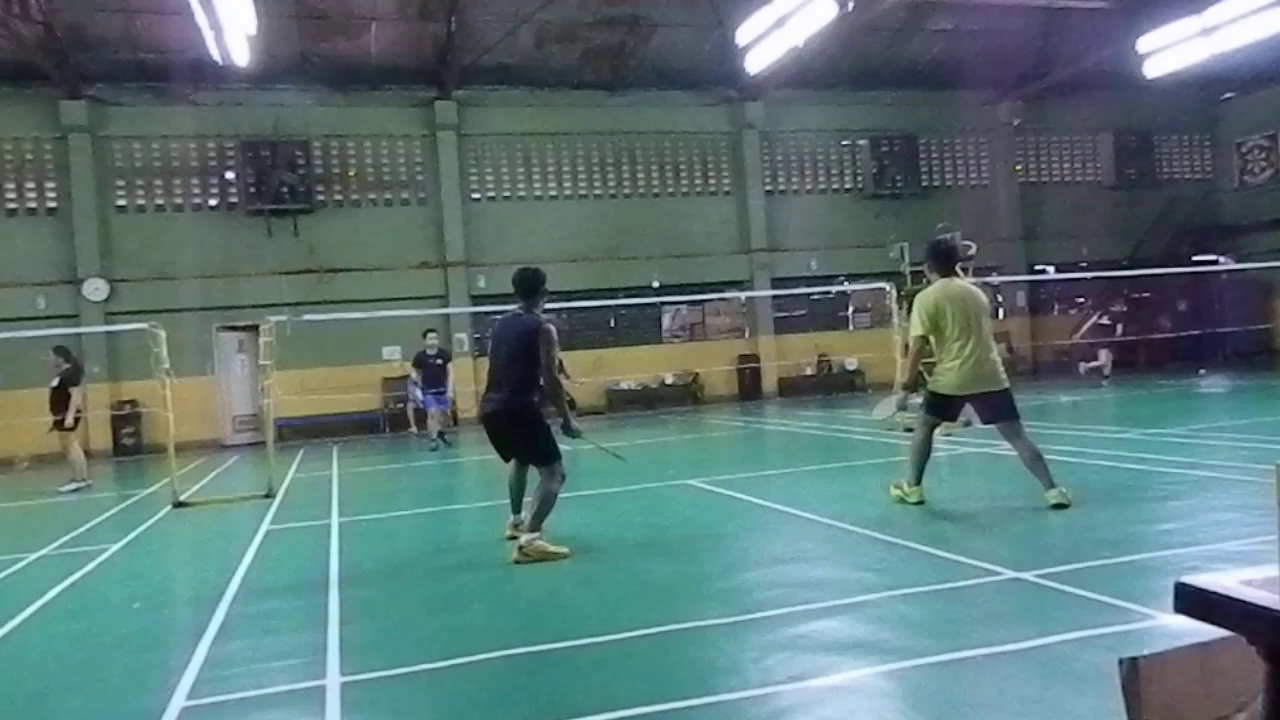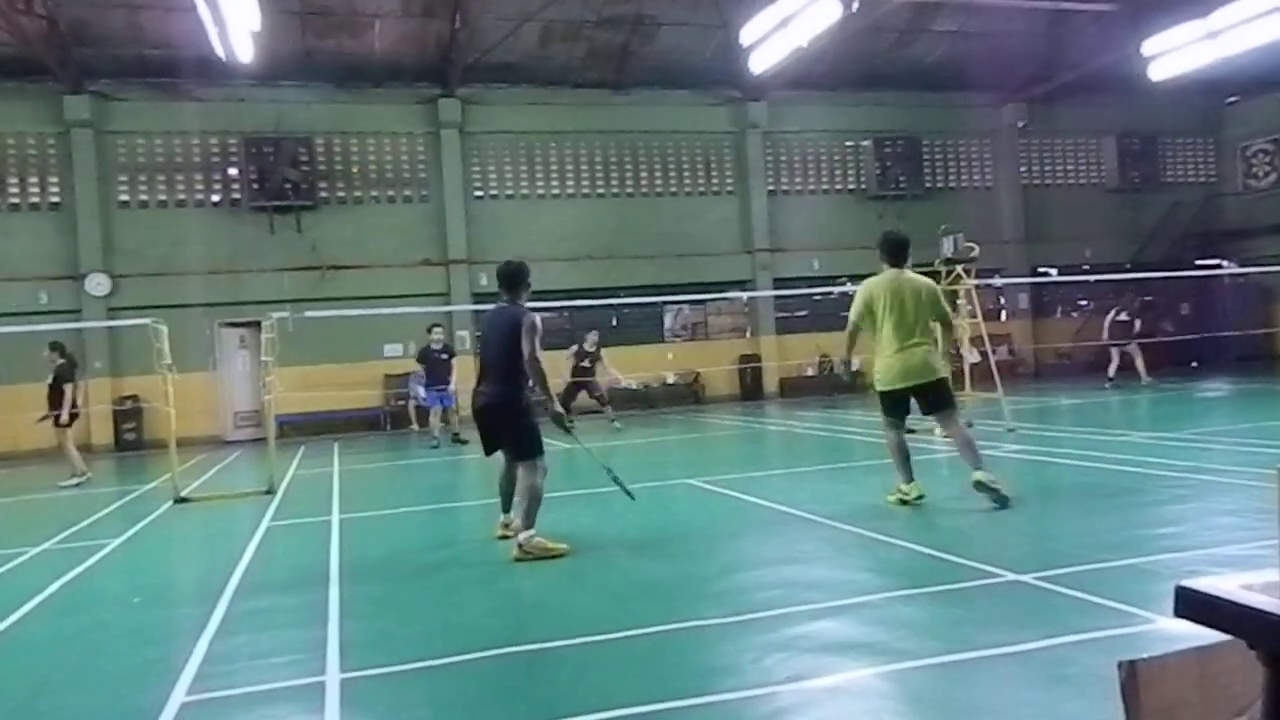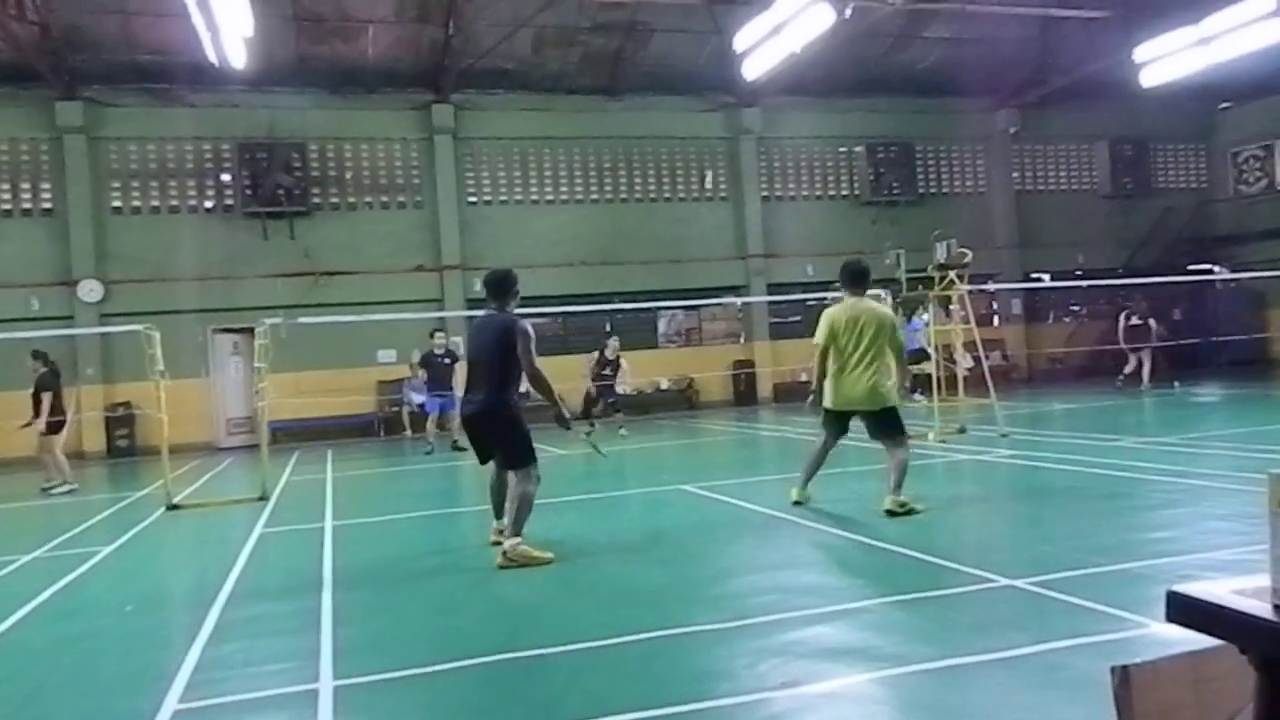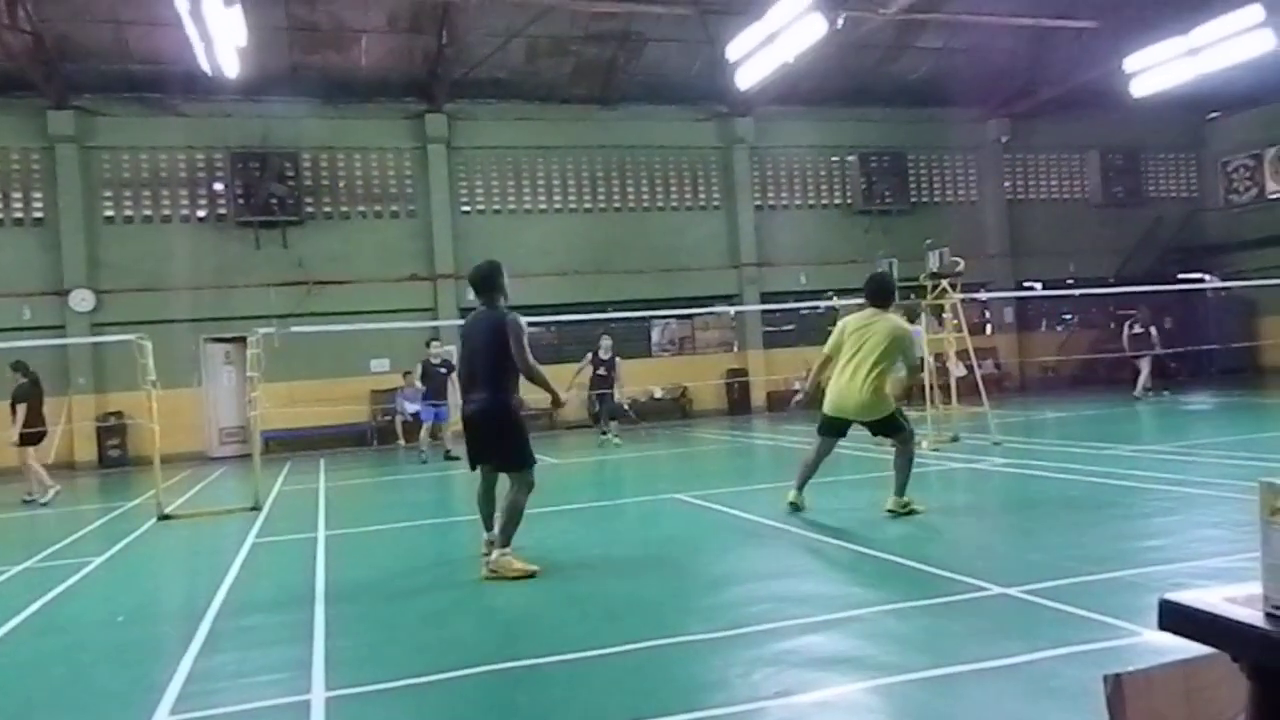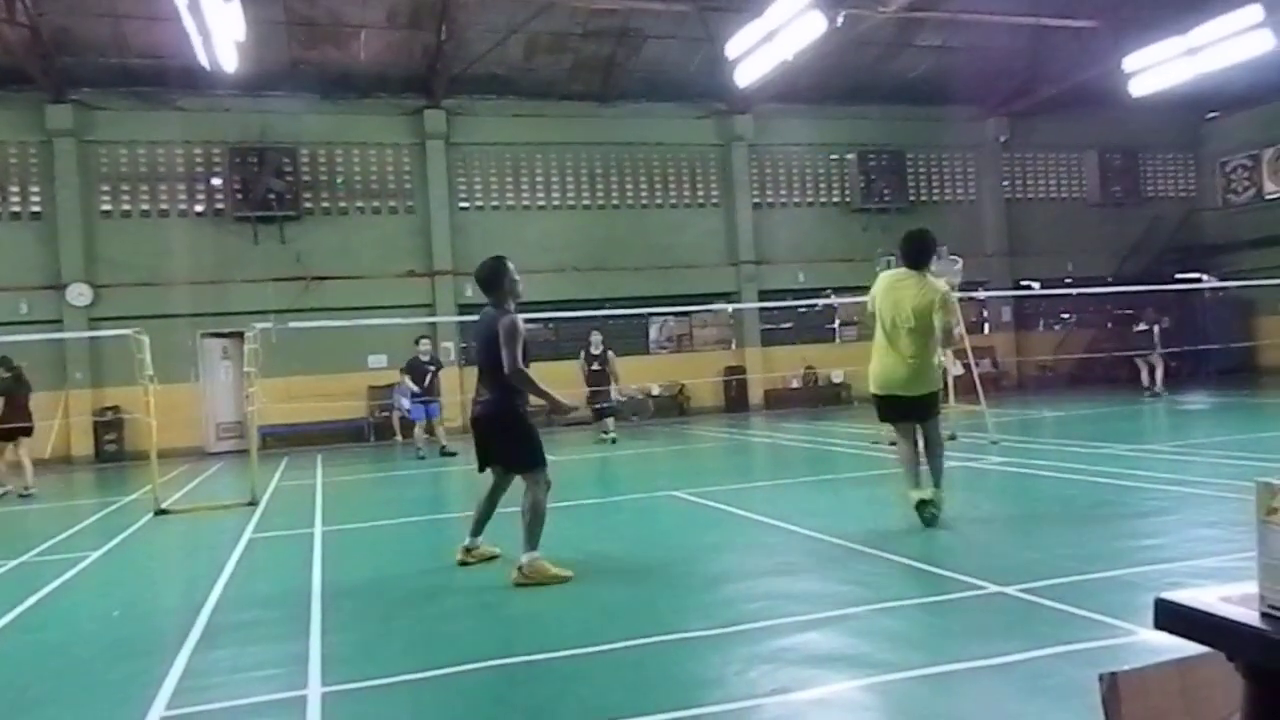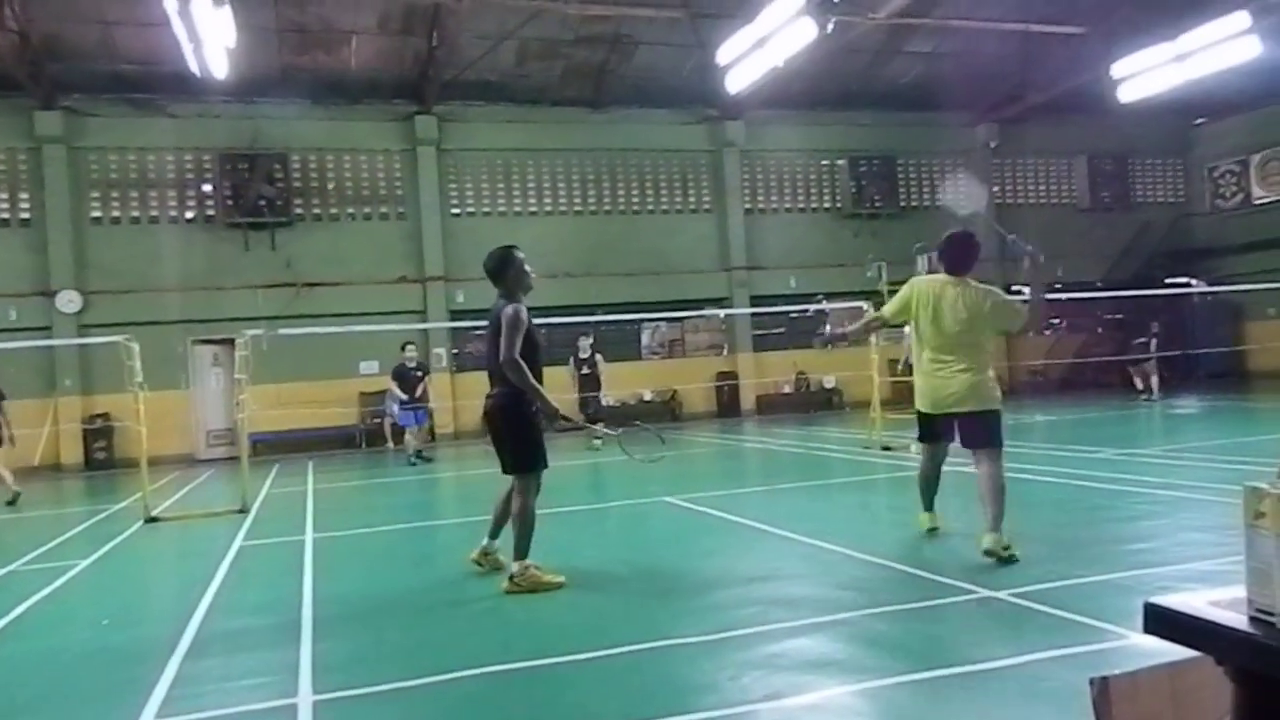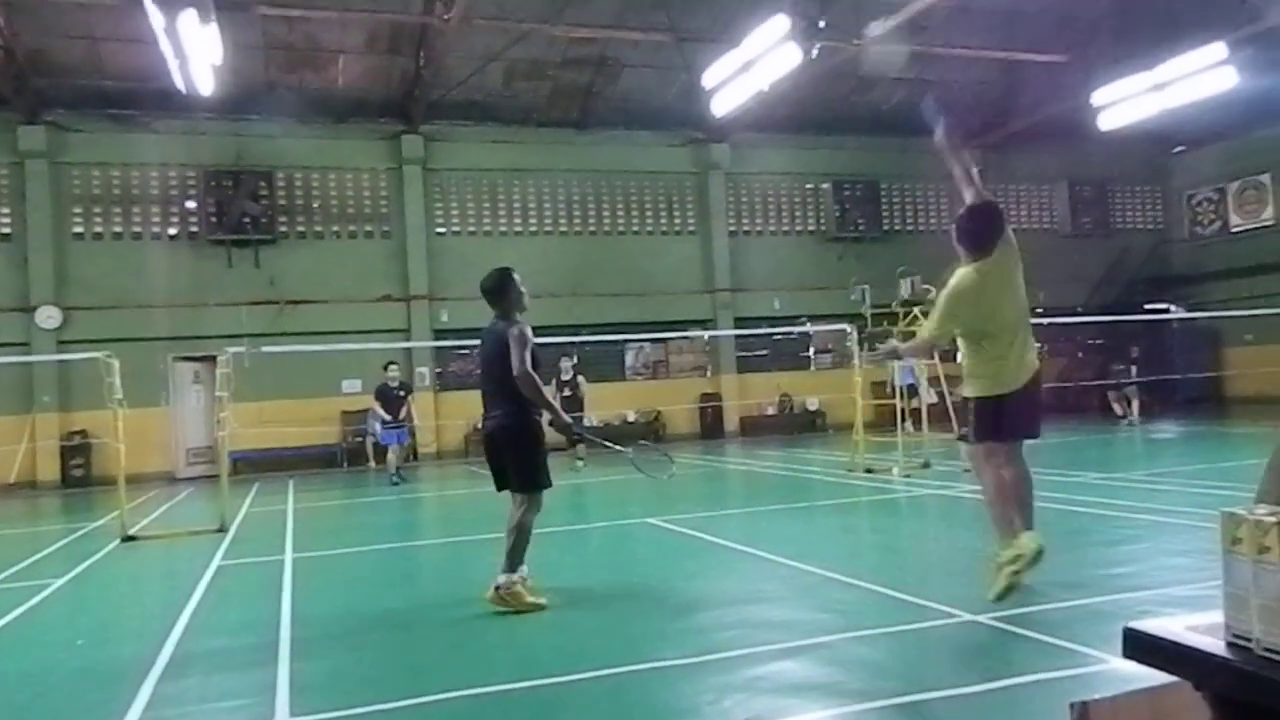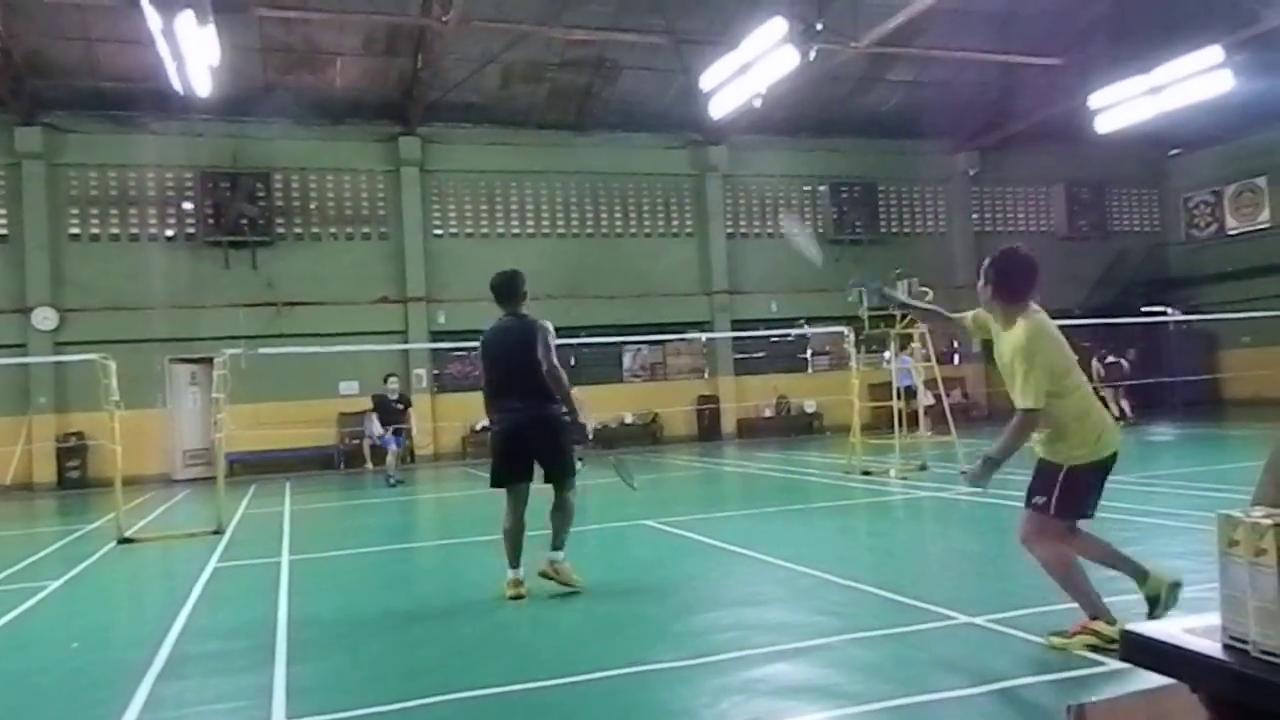
dt=0.3s
person 1, frame 1
left shoulder: (926, 298)
right shoulder: (976, 293)
left elbow: (919, 344)
left wrist: (908, 379)
left hip: (950, 378)
right hip: (990, 376)
left knee: (925, 427)
right knee: (1016, 436)
left ankle: (912, 487)
right ankle: (1052, 490)
person 1, frame 2
left shoulder: (869, 288)
right shoulder: (927, 285)
left elbow: (853, 329)
right elbow: (948, 325)
left wrist: (847, 357)
right wrist: (944, 349)
left hip: (891, 369)
right hip: (929, 365)
left knee: (893, 428)
right knee: (952, 423)
left ankle: (909, 486)
right ankle: (980, 473)
person 1, frame 3
left shoulder: (831, 314)
right shoulder: (885, 315)
left elbow: (821, 354)
right elbow: (899, 355)
left wrist: (817, 388)
right wrist: (901, 382)
left hip: (839, 394)
right hip: (876, 393)
left knee: (827, 439)
right knee: (898, 446)
left ankle: (801, 488)
right ankle: (894, 497)
person 1, frame 4
left shoulder: (848, 322)
right shoulder: (902, 330)
left elbow: (825, 360)
right elbow: (914, 373)
left wrist: (807, 390)
right wrist: (899, 385)
left hip: (838, 399)
right hip: (873, 402)
left knee: (822, 446)
right knee: (906, 440)
left ankle: (796, 493)
right ankle: (898, 500)
person 1, frame 5
left shoulder: (884, 280)
right shoulder: (938, 292)
left elbow: (873, 309)
right elbow: (945, 340)
right wrist: (946, 338)
left hip: (884, 376)
right hip: (920, 375)
left knee: (905, 436)
right knee: (930, 431)
left ankle: (917, 493)
right ankle: (934, 491)
person 1, frame 6
left shoulder: (917, 287)
right shoulder: (989, 298)
left elbow: (881, 319)
right elbow: (1028, 317)
right wrist: (1036, 279)
left hip: (932, 393)
right hip: (977, 392)
left knee: (932, 456)
right knee: (989, 463)
left ankle: (927, 515)
right ankle: (994, 536)
person 1, frame 7
left shoulder: (959, 289)
right shoulder: (1005, 248)
left elbow: (927, 345)
right elbow: (976, 193)
left wrist: (890, 351)
right wrist: (952, 151)
left hip: (986, 385)
right hip: (1023, 375)
left knee: (988, 467)
right knee: (1011, 461)
left ankle: (1017, 545)
right ankle: (1022, 536)
person 1, frame 8
left shoulder: (1024, 342)
right shoulder: (1010, 318)
left elbow: (1029, 418)
right elbow: (959, 319)
left wrist: (990, 461)
right wrist: (915, 307)
left hip: (1077, 446)
right hip: (1086, 438)
left knee: (1037, 535)
right knee: (1060, 527)
left ankle: (1101, 623)
right ankle: (1151, 582)
person 2, frame 1
left shoulder: (500, 324)
right shoulder: (543, 328)
right elbow: (549, 377)
right wrist: (567, 417)
left hip: (491, 407)
right hip: (520, 408)
left knee: (521, 460)
right knee: (553, 473)
left ankle: (516, 521)
right ankle: (529, 540)
person 2, frame 2
left shoulder: (488, 318)
right shoulder: (527, 318)
right elbow: (531, 360)
right wrist: (552, 402)
left hip: (483, 399)
right hip: (510, 400)
left knee: (510, 458)
right knee: (534, 467)
left ankle: (507, 520)
right ankle: (526, 538)
person 2, frame 3
left shoulder: (477, 326)
right shoulder: (518, 327)
right elbow: (532, 372)
right wrist: (558, 407)
left hip: (471, 409)
right hip: (499, 409)
left knee: (500, 465)
right knee: (528, 476)
left ankle: (500, 527)
right ankle: (513, 544)
person 2, frame 4
left shoulder: (468, 324)
right shoulder: (510, 321)
right elbow: (526, 366)
right wrist: (554, 393)
left hip: (473, 409)
right hip: (500, 409)
left knee: (488, 476)
right knee: (522, 481)
left ankle: (491, 538)
right ankle: (499, 556)
person 2, frame 5
left shoulder: (486, 319)
right shoulder: (508, 321)
right elbow: (514, 371)
right wrist: (552, 400)
left hip: (486, 409)
right hip: (504, 411)
left knee: (501, 480)
right knee: (539, 480)
left ankle: (471, 545)
right ankle: (530, 562)
person 2, frame 6
left shoulder: (502, 310)
right shoulder: (514, 311)
right elbow: (509, 361)
left wrist: (534, 400)
right wrist: (543, 399)
left hip: (502, 405)
right hip: (515, 406)
left knee: (520, 483)
right knee: (528, 486)
left ankle: (488, 548)
right ankle: (520, 570)
person 2, frame 7
left shoulder: (489, 334)
right shoulder: (518, 330)
right elbow: (523, 374)
right wrist: (556, 412)
left hip: (493, 426)
right hip: (519, 424)
left knee: (521, 502)
right knee: (529, 503)
left ankle: (516, 575)
right ankle: (506, 582)
person 2, frame 8
left shoulder: (488, 337)
right shoulder: (539, 328)
left elbow: (487, 387)
right elbow: (551, 370)
left wrist: (495, 421)
right wrist: (572, 409)
left hip: (506, 424)
right hip: (544, 419)
left knee: (515, 502)
right knee: (565, 489)
left ankle: (515, 577)
right ankle: (556, 558)
